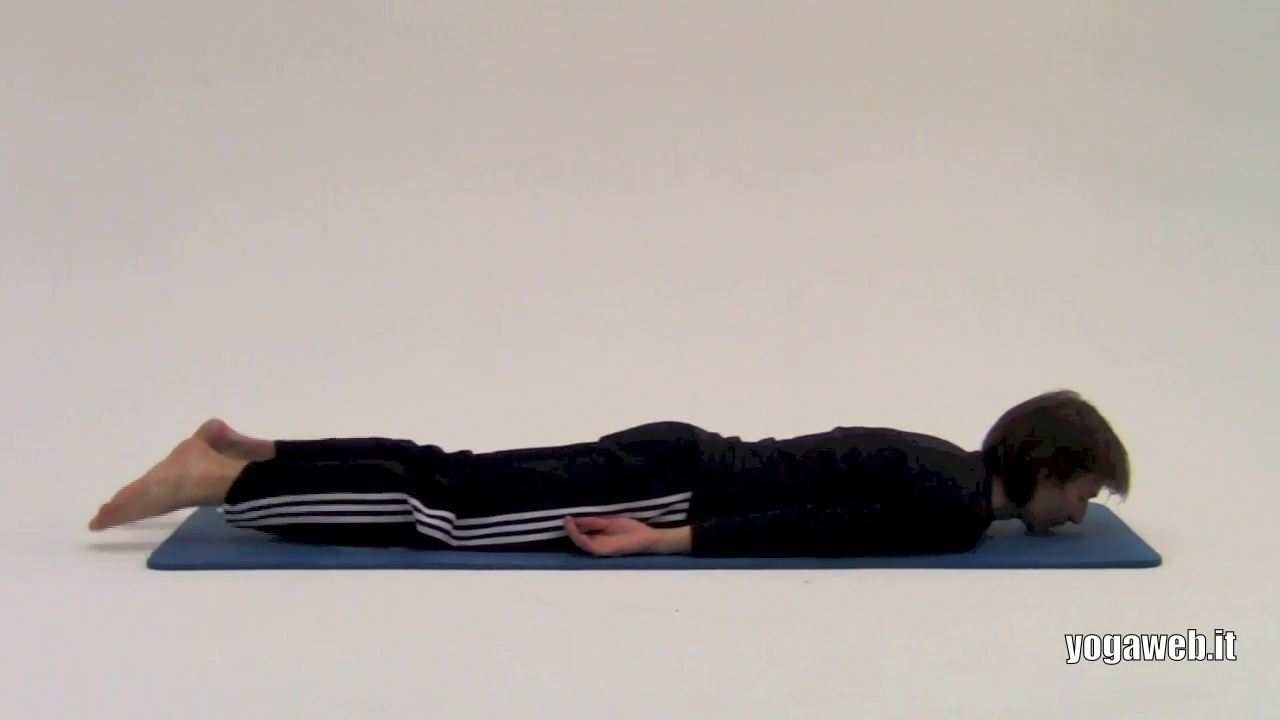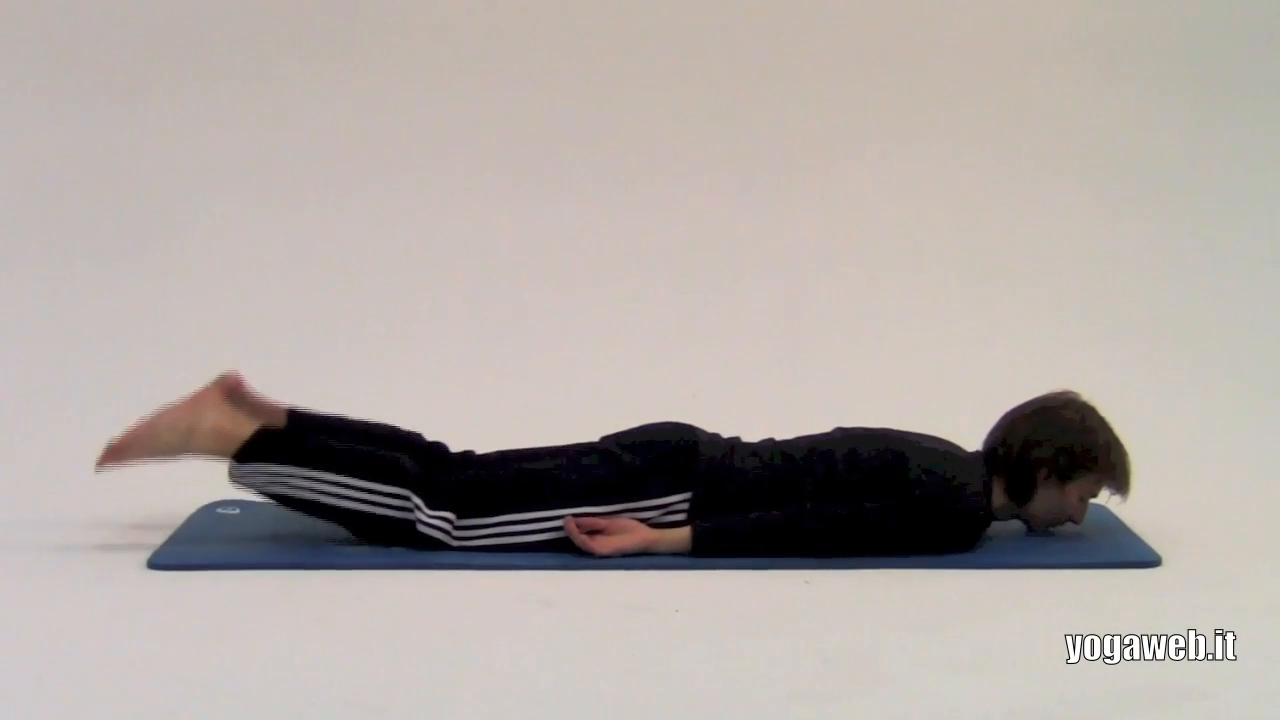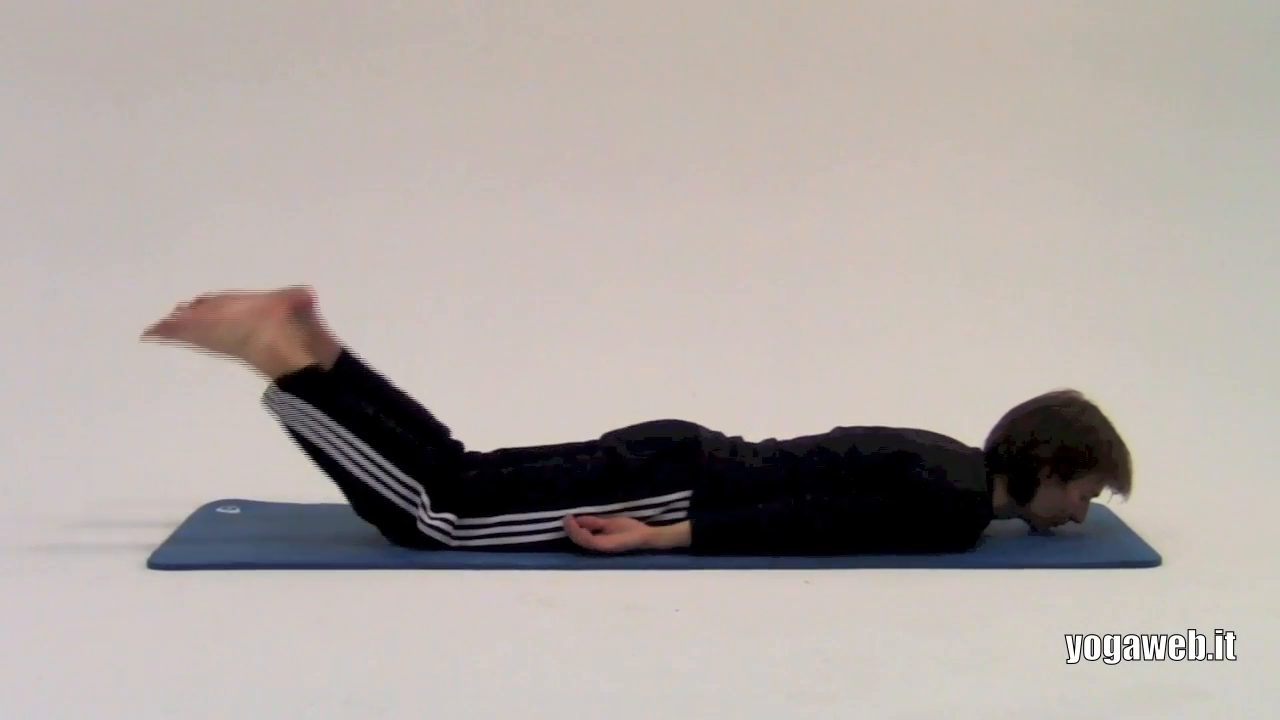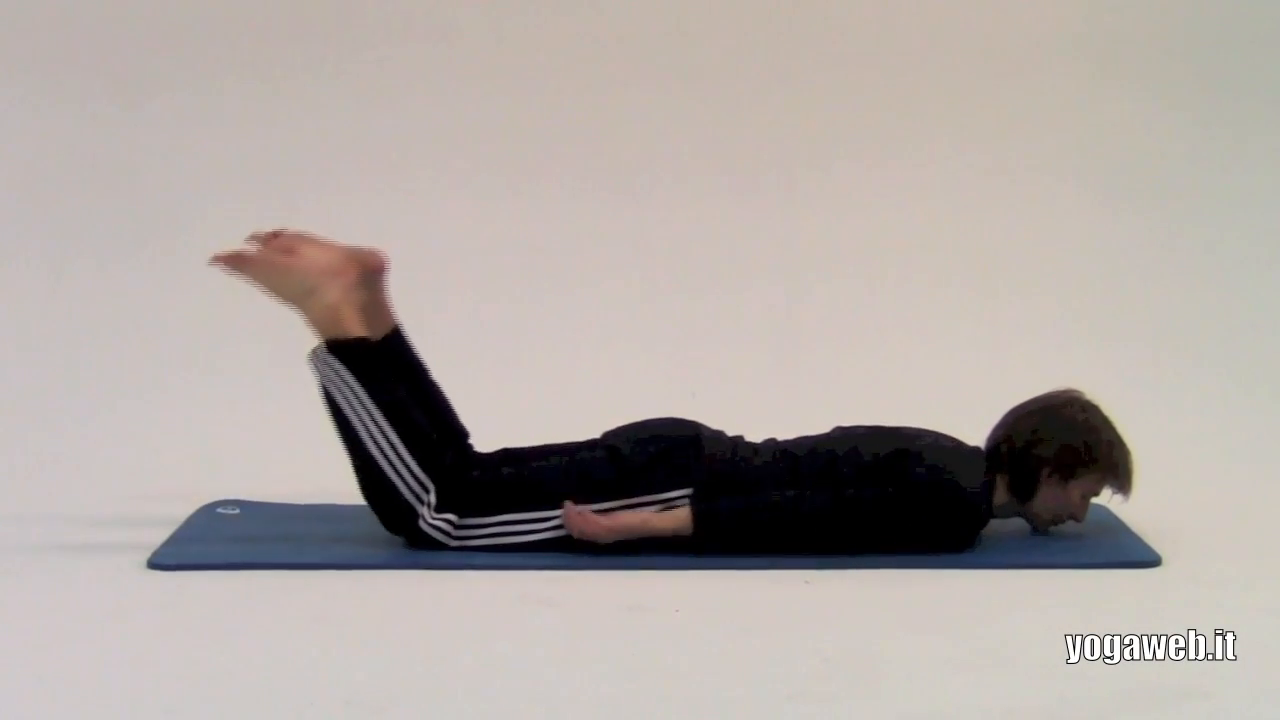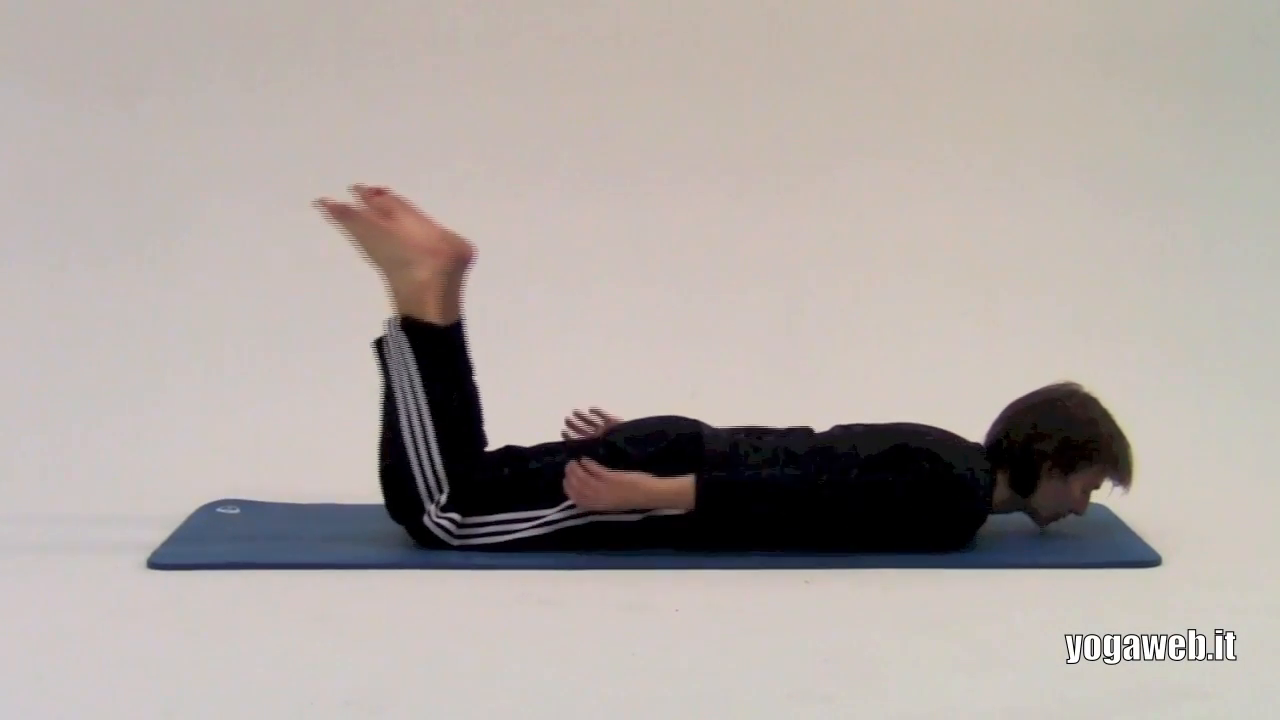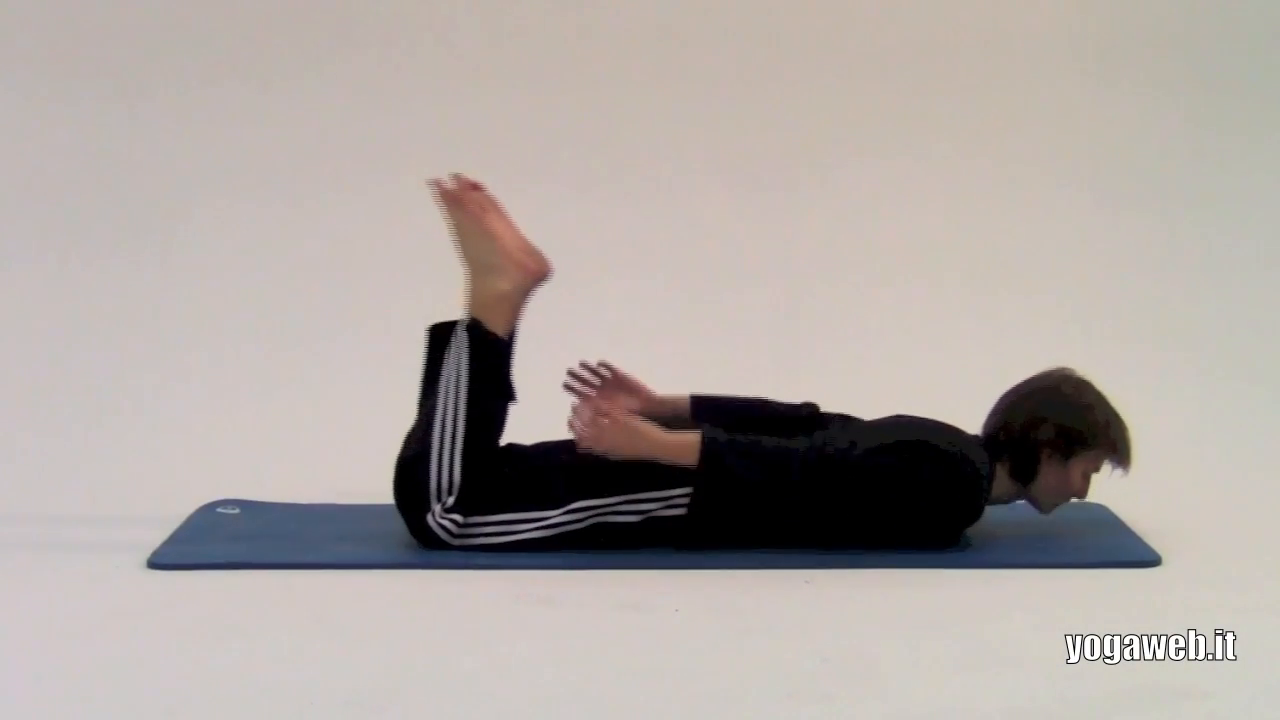
dt=0.3s
person 1, frame 1
left shoulder: (946, 464)
right shoulder: (959, 510)
right elbow: (811, 529)
right wrist: (670, 543)
left hip: (672, 461)
right hip: (669, 488)
left knee: (446, 477)
right knee: (442, 511)
left ankle: (248, 453)
right ankle: (216, 480)
person 1, frame 2
left shoulder: (946, 464)
right shoulder: (959, 513)
right elbow: (814, 528)
right wrist: (666, 541)
left hip: (672, 464)
right hip: (668, 492)
left knee: (445, 473)
right knee: (435, 512)
left ankle: (254, 415)
right ankle: (226, 433)
person 1, frame 3
left shoulder: (943, 460)
right shoulder: (956, 510)
right elbow: (809, 523)
right wrist: (664, 538)
left hip: (675, 463)
right hip: (672, 490)
left knee: (446, 471)
right knee: (435, 508)
left ankle: (307, 341)
right ankle: (277, 355)
person 1, frame 4
left shoulder: (947, 460)
right shoulder: (954, 508)
right elbow: (804, 515)
right wrist: (647, 524)
left hip: (673, 458)
right hip: (673, 486)
left knee: (455, 475)
right knee: (436, 507)
left ankle: (359, 302)
right ankle: (338, 310)
person 1, frame 5
left shoulder: (948, 458)
right shoulder: (953, 504)
right elbow: (809, 500)
right wrist: (656, 495)
left hip: (681, 456)
right hip: (680, 475)
left knee: (460, 481)
right knee: (437, 508)
left ankle: (434, 285)
right ankle: (421, 289)
person 1, frame 6
left shoulder: (947, 451)
right shoulder: (954, 490)
left elbow: (797, 424)
right elbow: (813, 477)
left wrist: (662, 410)
right wrist: (658, 443)
left hip: (675, 466)
right hip: (673, 490)
right knee: (434, 505)
left ankle: (500, 294)
right ankle: (494, 296)
